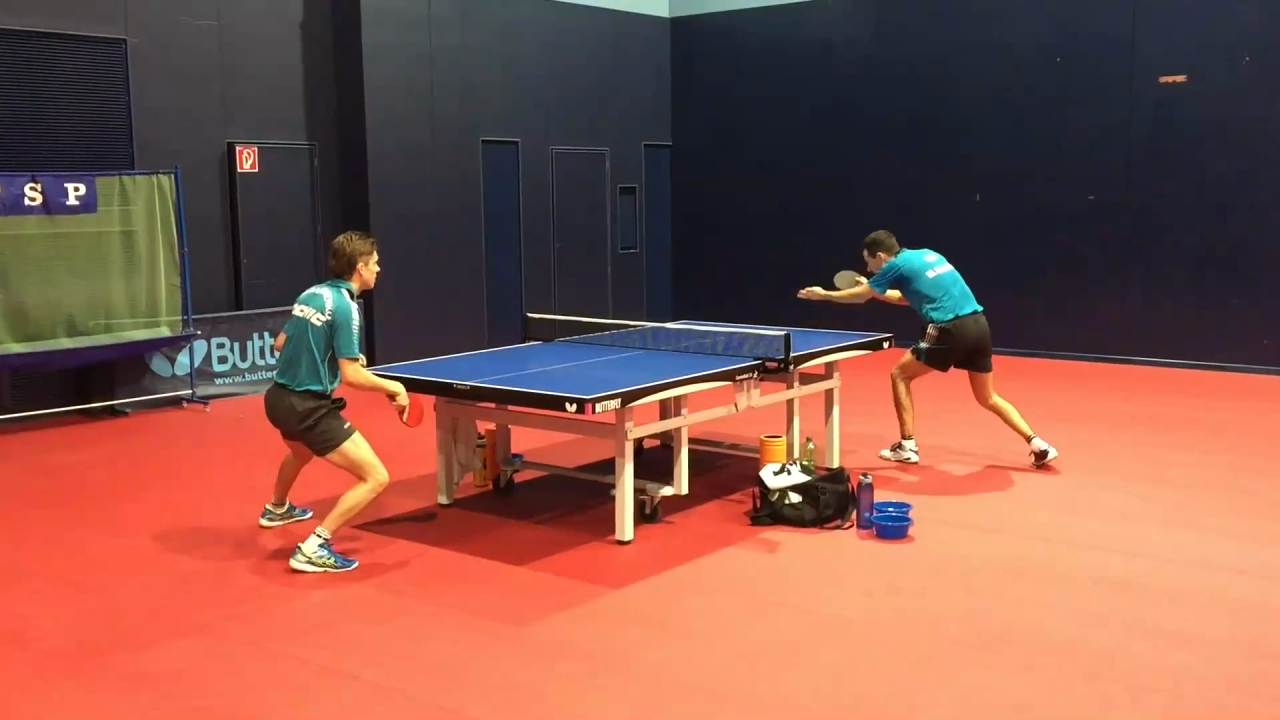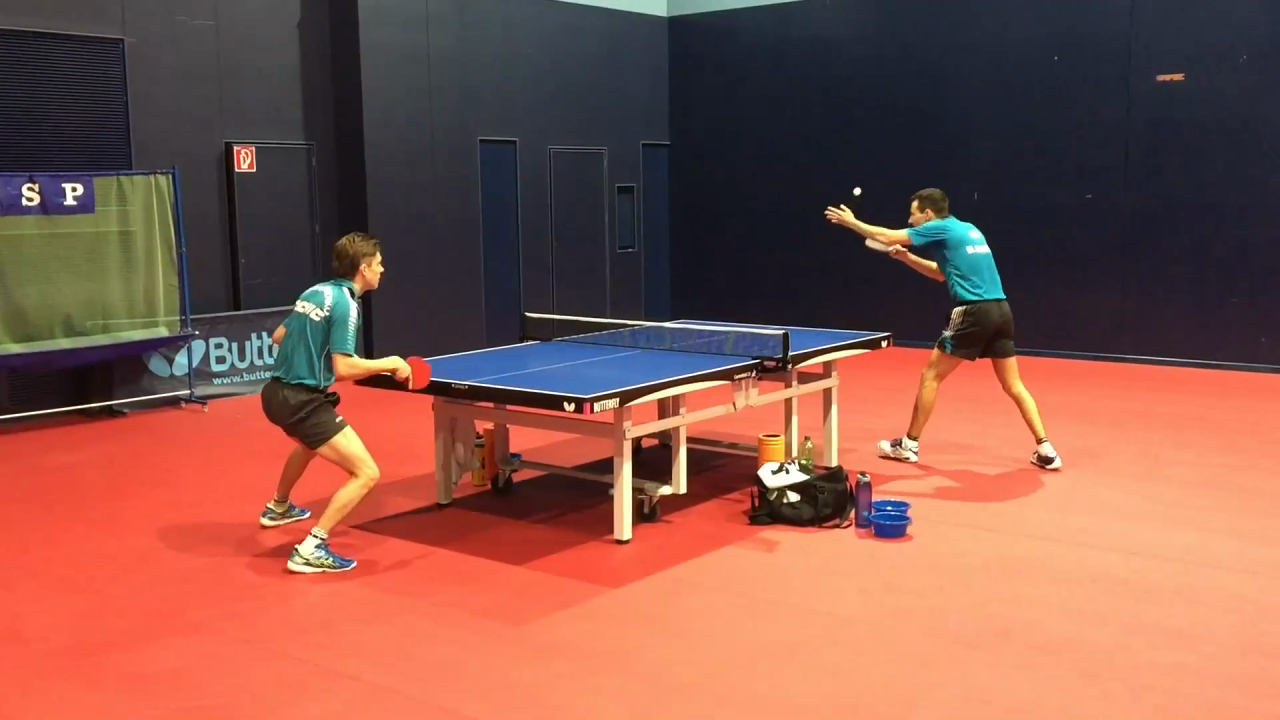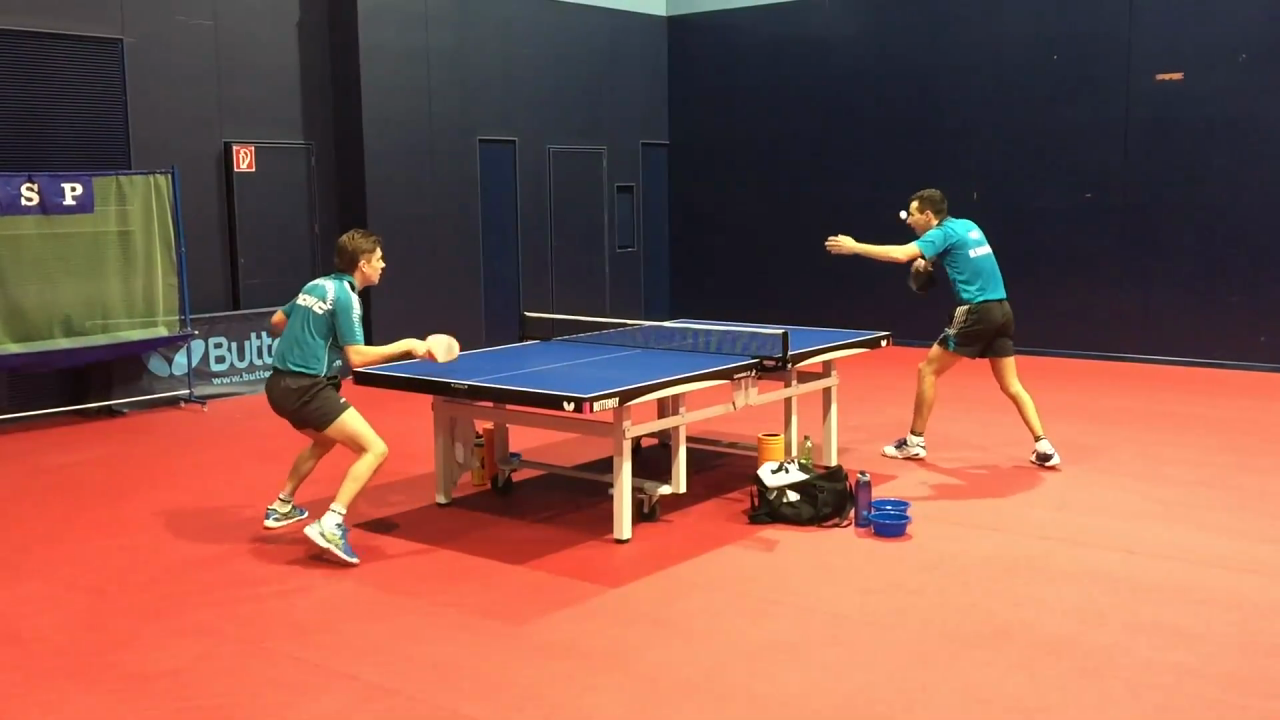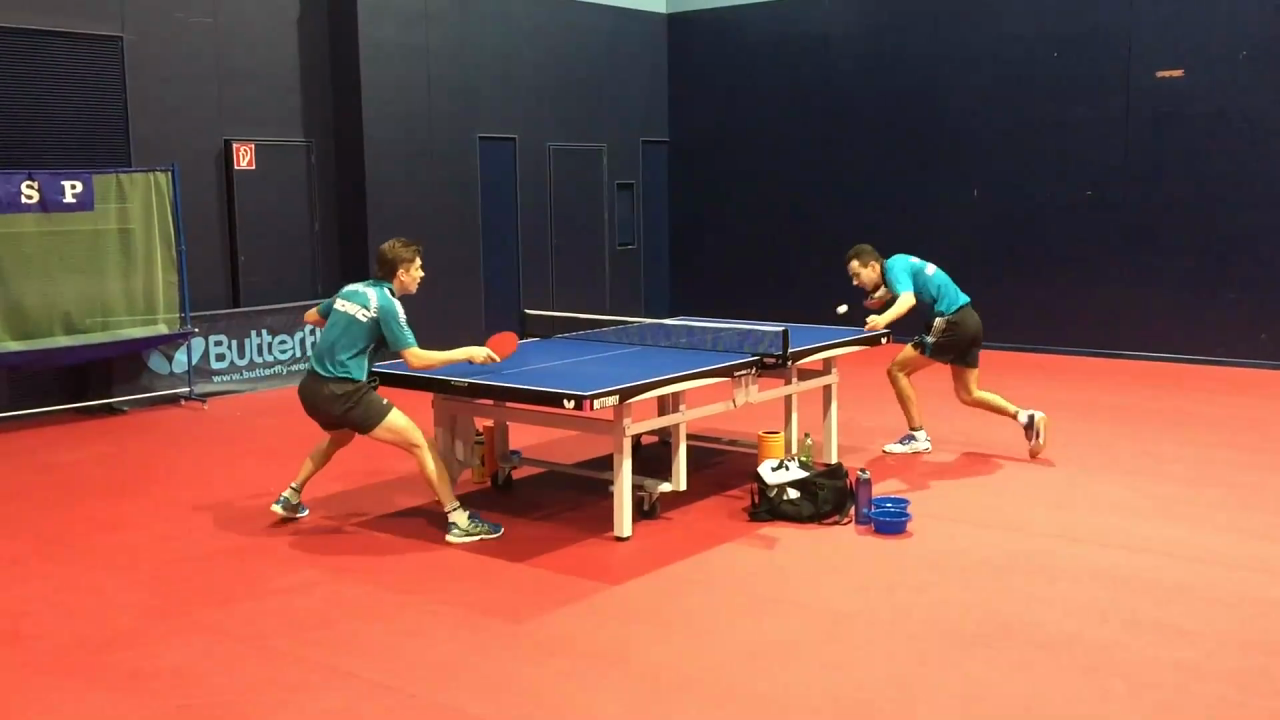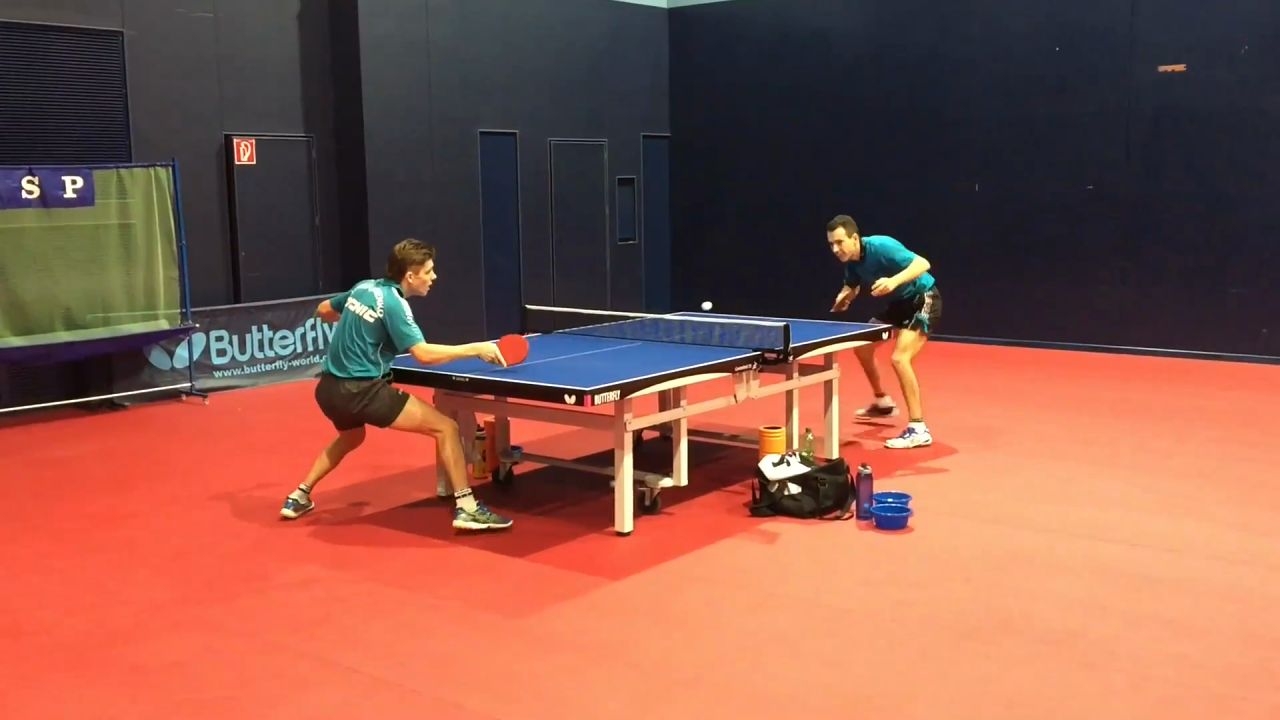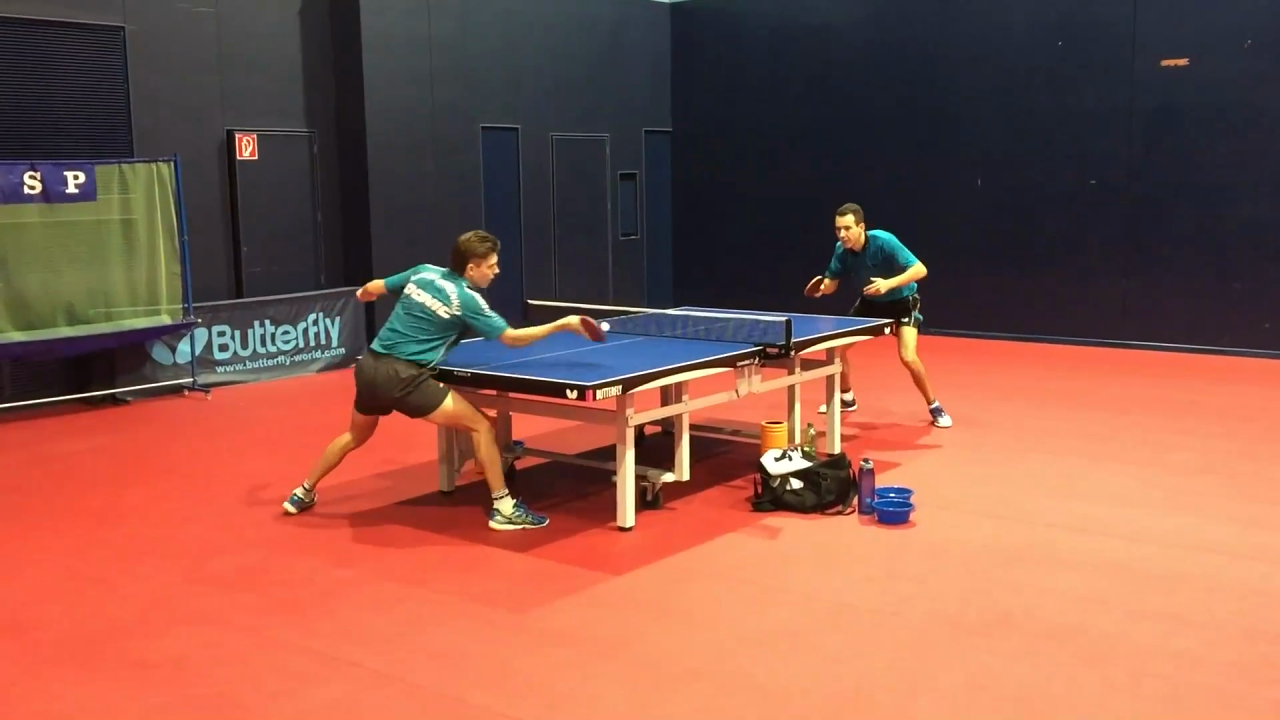
dt=0.3s
person 1, frame 1
left shoulder: (310, 294)
right shoulder: (344, 307)
left elbow: (281, 344)
right elbow: (352, 375)
right wrist: (394, 387)
left hip: (279, 398)
right hip: (309, 407)
left knee: (301, 451)
right knee: (376, 478)
left ankle: (277, 509)
right ankle: (314, 547)
person 1, frame 2
left shoulder: (314, 292)
right shoulder: (344, 303)
left elbow: (279, 336)
right elbow: (344, 369)
right wrist: (390, 364)
left hip: (276, 392)
right hip: (303, 400)
left knee: (309, 445)
right knee: (366, 473)
left ankle: (278, 507)
right ankle: (311, 549)
person 1, frame 3
left shoulder: (315, 285)
right shoulder: (345, 297)
left elbow: (276, 322)
right elbow: (357, 358)
right wrist: (407, 346)
left hip: (280, 383)
right hip: (305, 387)
left knee: (324, 441)
right knee: (375, 450)
left ankle: (281, 506)
right ankle: (330, 524)
person 1, frame 4
left shoulder: (351, 290)
right shoulder: (386, 304)
left elbow: (311, 317)
right elbow: (416, 360)
right wrist: (467, 353)
left hip: (311, 389)
right hip: (345, 393)
left knee: (341, 437)
right knee: (422, 443)
left ankle: (290, 497)
right ankle: (458, 521)
person 1, frame 5
left shoulder: (363, 287)
right shoulder: (394, 304)
left elbow: (324, 309)
right elbow: (424, 354)
right wrist: (476, 349)
left hip: (329, 389)
right hip: (362, 391)
left knee: (350, 438)
right knee: (446, 428)
left ankle: (298, 497)
right ankle: (466, 507)
person 1, frame 6
left shoulder: (422, 272)
right shoulder: (466, 300)
left elbow: (372, 289)
right elbow: (512, 337)
left wrist: (363, 294)
right wrist: (562, 325)
left hip: (370, 367)
right hip: (403, 377)
left knee: (356, 436)
right knee: (479, 427)
left ankle: (302, 494)
right ankle: (504, 508)
person 2, frame 1
left shoulder: (897, 265)
right shoulder: (926, 255)
left elbow: (860, 296)
left wrist: (824, 295)
right wrist: (871, 288)
left hip: (950, 329)
right hip: (978, 324)
left knee: (900, 375)
right knee: (988, 398)
left ankle: (907, 446)
right ankle: (1037, 445)
person 2, frame 2
left shoulder: (941, 228)
right shoulder: (967, 229)
left elbow: (888, 236)
left wrist: (852, 222)
right wrist: (907, 258)
left hip: (974, 312)
right hip: (1000, 310)
left knee: (931, 376)
right knee: (1013, 386)
left ankle: (909, 445)
right ankle: (1045, 450)
person 2, frame 3
left shoulder: (943, 233)
right shoulder: (968, 226)
left elbow: (901, 254)
left wrist: (856, 248)
right wrist: (928, 260)
left hip: (976, 312)
right hip: (1001, 310)
left knee: (928, 370)
right knee: (1011, 385)
left ankle: (914, 442)
right ankle: (1043, 447)
person 2, frame 4
left shoulder: (896, 268)
right shoulder: (896, 261)
left elbow: (908, 299)
left wrist: (883, 319)
right wrist: (882, 294)
left hip: (955, 323)
right hip: (970, 322)
left knee: (896, 370)
right knee: (968, 394)
left ankle: (917, 436)
right ankle: (1029, 418)
person 2, frame 5
left shoulder: (880, 246)
right shoulder: (851, 259)
left elbow: (922, 264)
right elbow: (851, 287)
left wrist: (894, 280)
right wrist: (845, 296)
left hip: (923, 300)
right hip: (901, 303)
left knee: (898, 358)
right knee: (862, 348)
left ankle: (917, 428)
right ankle: (883, 403)
person 2, frame 6
left shoulder: (884, 242)
right shoulder: (841, 249)
left elbow: (920, 270)
right elbow: (831, 282)
left wrist: (889, 283)
right wrist: (821, 288)
left hip: (902, 301)
right hip: (871, 301)
left knee: (908, 357)
left ankle: (934, 406)
right ankle: (846, 398)
